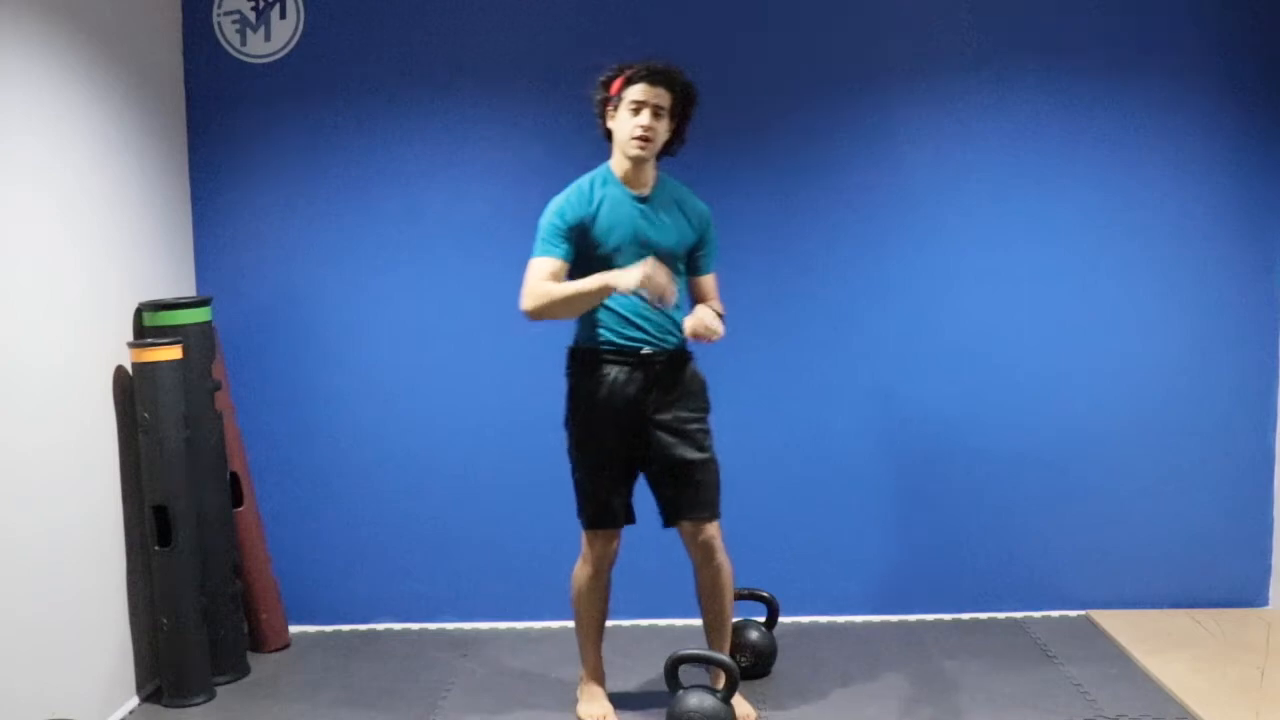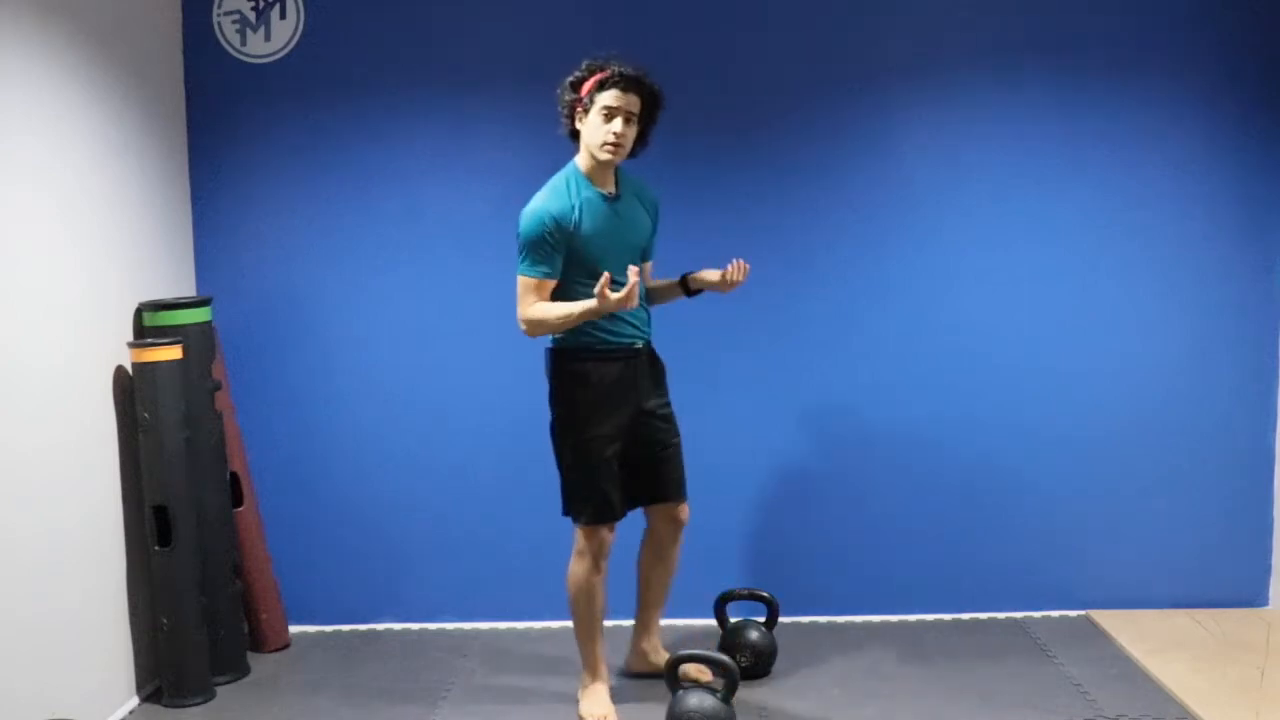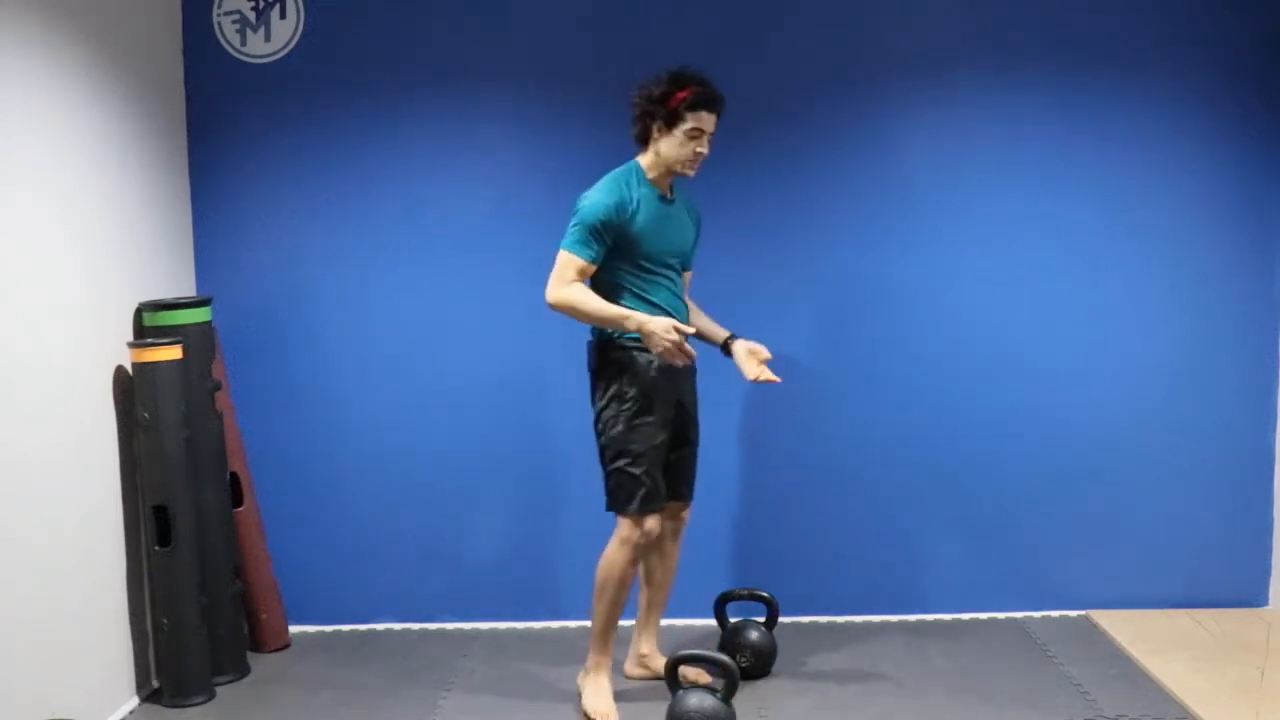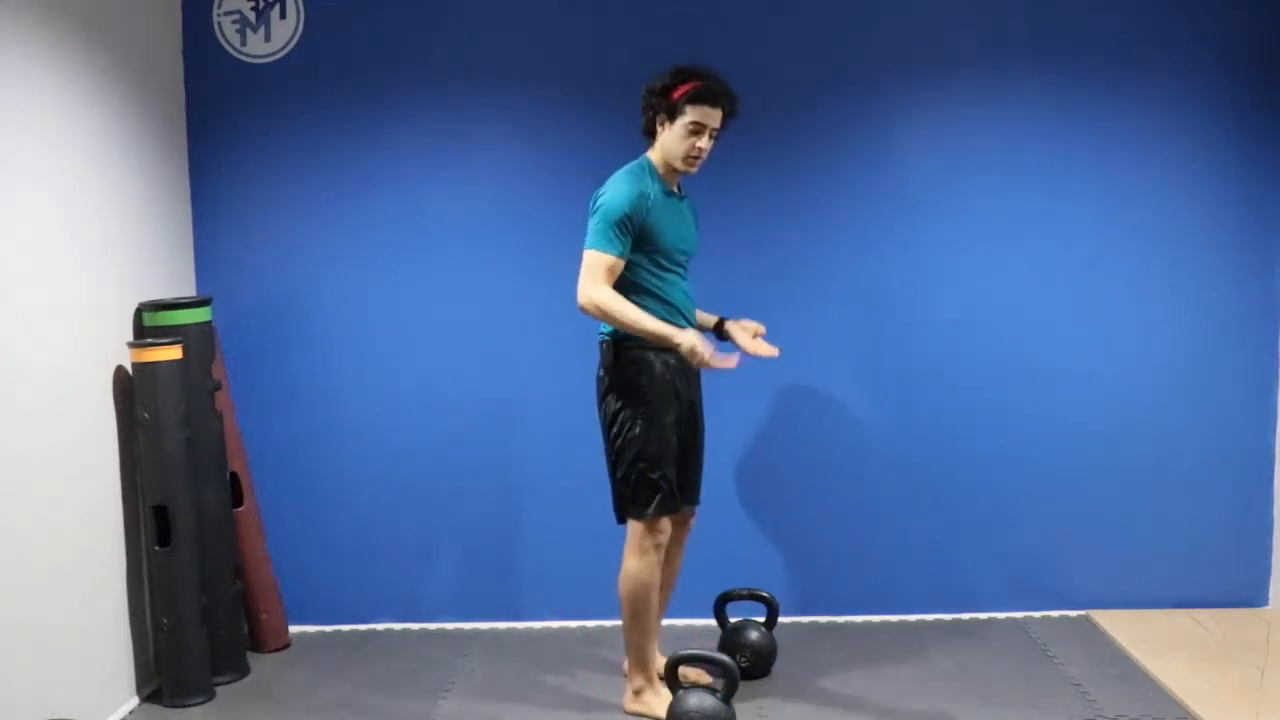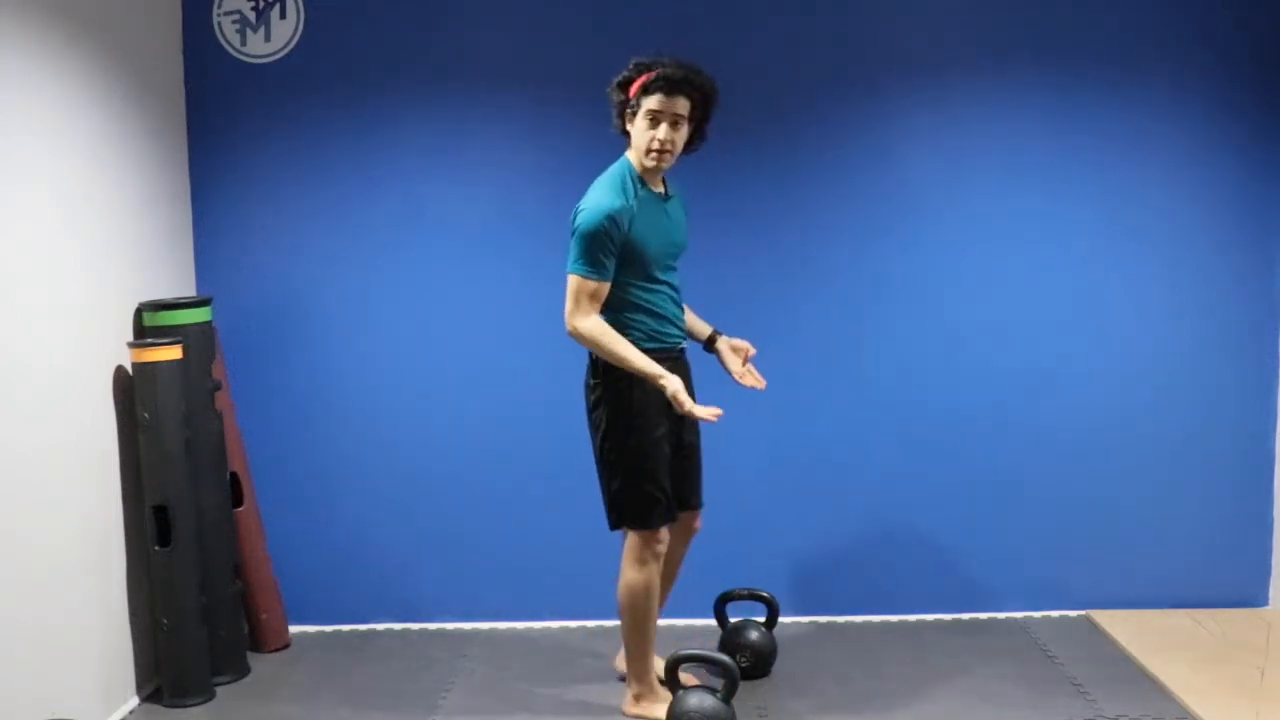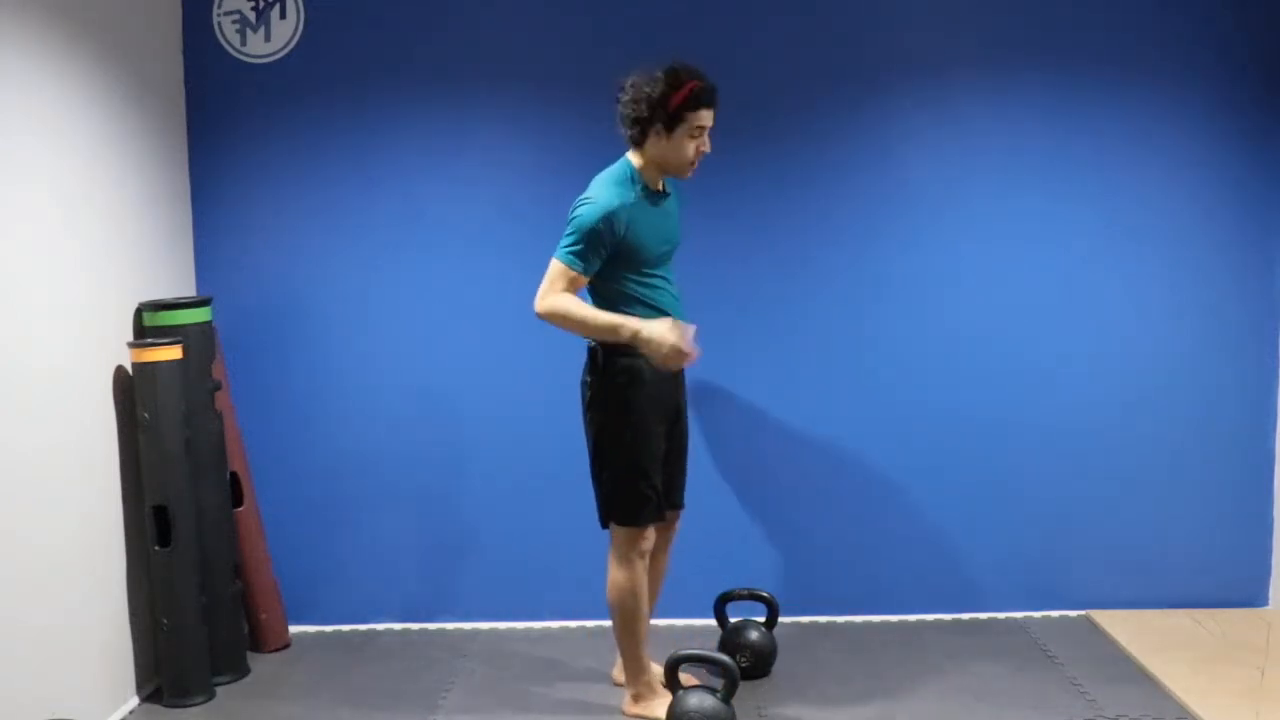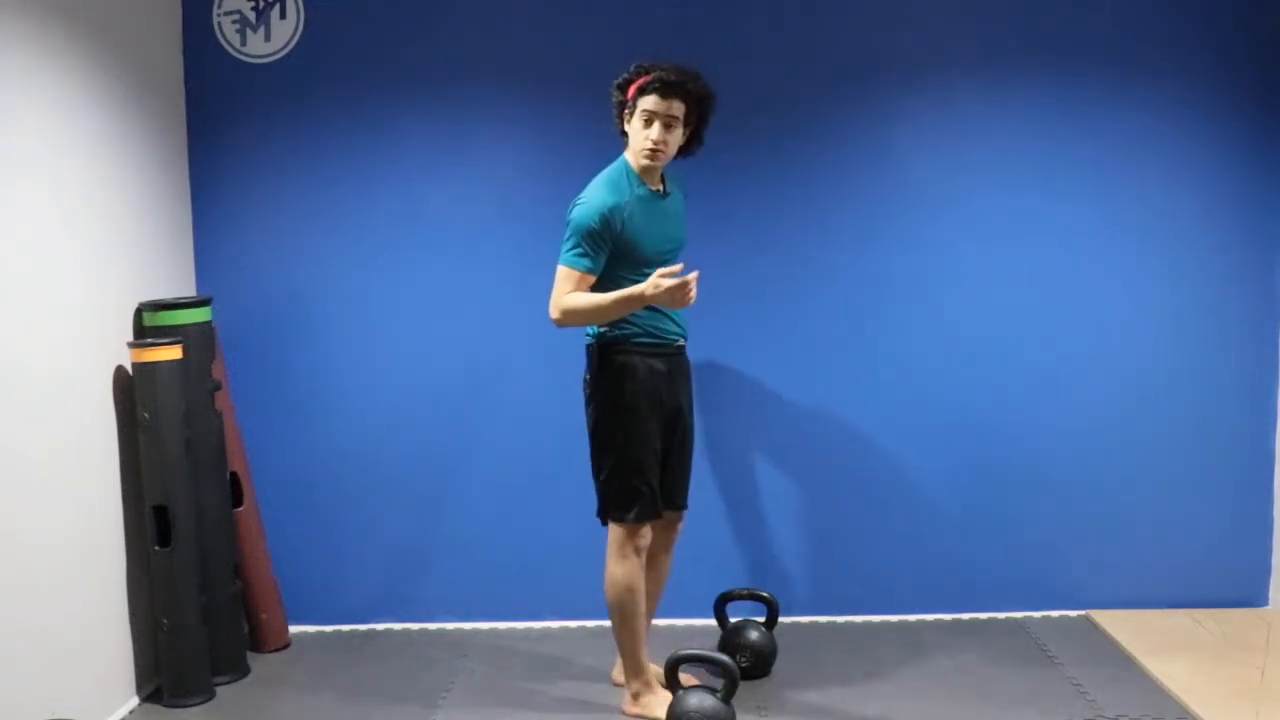
dt=0.7s
person 1, frame 1
left shoulder: (693, 210)
right shoulder: (574, 204)
left elbow: (708, 299)
right elbow: (532, 301)
left wrist: (709, 318)
right wrist: (614, 278)
left hip: (675, 379)
right hip: (602, 380)
left knee: (705, 536)
right knee: (599, 543)
person 1, frame 2
left shoulder: (642, 200)
right shoulder: (549, 209)
right elbow: (529, 316)
left wrist: (696, 283)
right wrist: (597, 306)
left hip: (644, 372)
right hip: (586, 379)
left knee: (670, 516)
right knee: (594, 535)
left ankle: (646, 647)
person 1, frame 3
left shoulder: (686, 210)
right shoulder: (607, 199)
right elbow: (559, 290)
left wrist: (728, 342)
right wrist: (641, 324)
left hip: (675, 371)
right hip: (627, 371)
left knee: (674, 516)
right knee: (638, 523)
left ankle: (645, 650)
right ankle: (595, 667)
person 1, frame 4
left shoulder: (681, 200)
right shoulder: (624, 194)
right elbow: (593, 294)
left wrist: (720, 325)
right wrist: (677, 338)
left hip: (676, 372)
right hip: (637, 371)
left knee: (679, 520)
right knee: (649, 528)
left ankle: (648, 654)
person 1, frame 5
left shoulder: (671, 196)
right shoulder: (604, 207)
right elbow: (580, 320)
left wrist: (712, 341)
right wrist: (659, 377)
left hip: (670, 377)
right hip: (628, 384)
left knee: (684, 524)
right knee: (647, 536)
left ankle: (637, 654)
person 1, frame 6
left shoulder: (663, 192)
right shoulder: (606, 204)
right elbow: (548, 302)
right wrist: (638, 330)
left hip: (663, 372)
right hip: (624, 375)
left knee: (663, 524)
right knee: (631, 535)
left ankle: (635, 660)
person 1, frame 7
left shoulder: (671, 193)
right shoulder: (600, 203)
right elbow: (562, 307)
right wrist: (646, 295)
left hip: (670, 366)
right hip: (625, 370)
left knee: (666, 523)
right knee: (630, 531)
left ankle: (634, 660)
